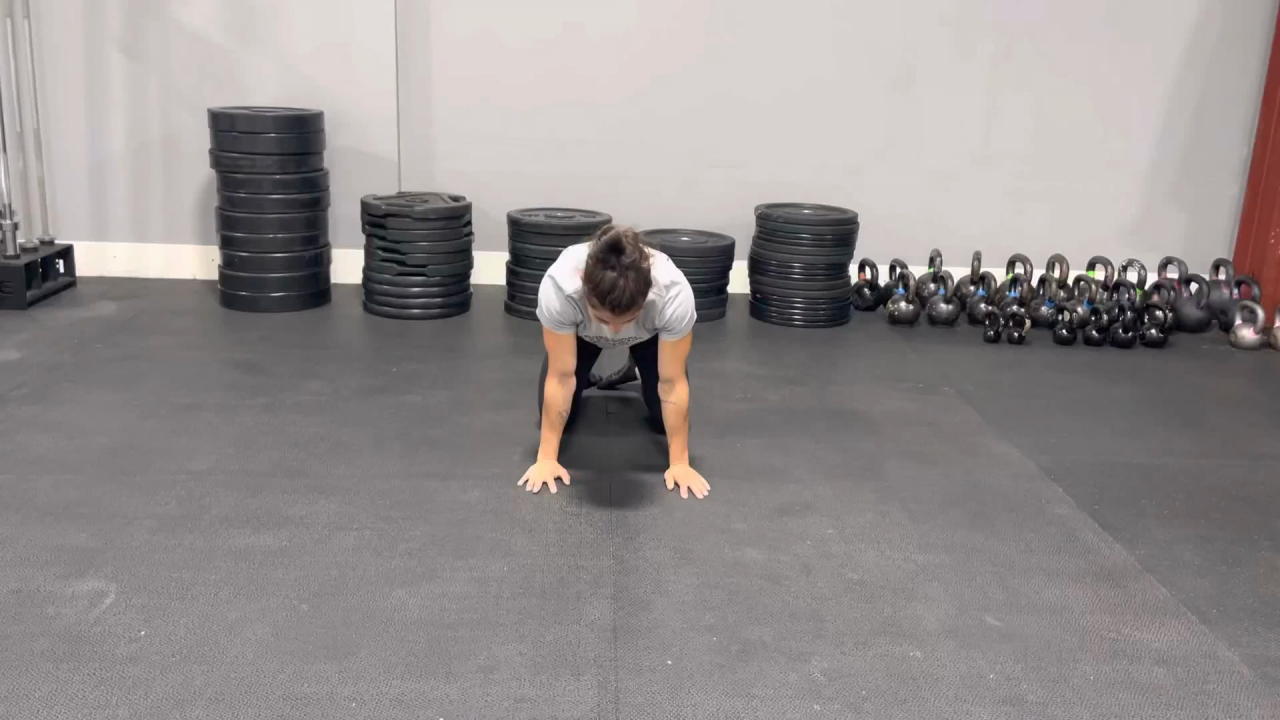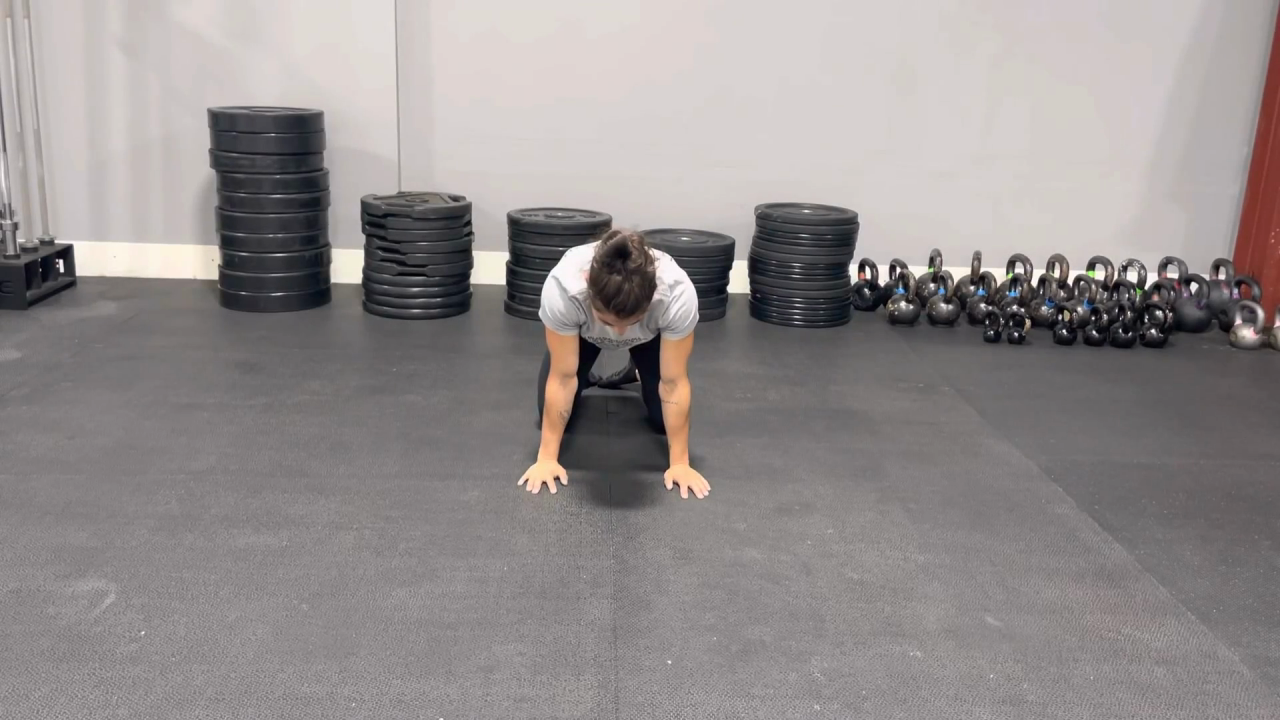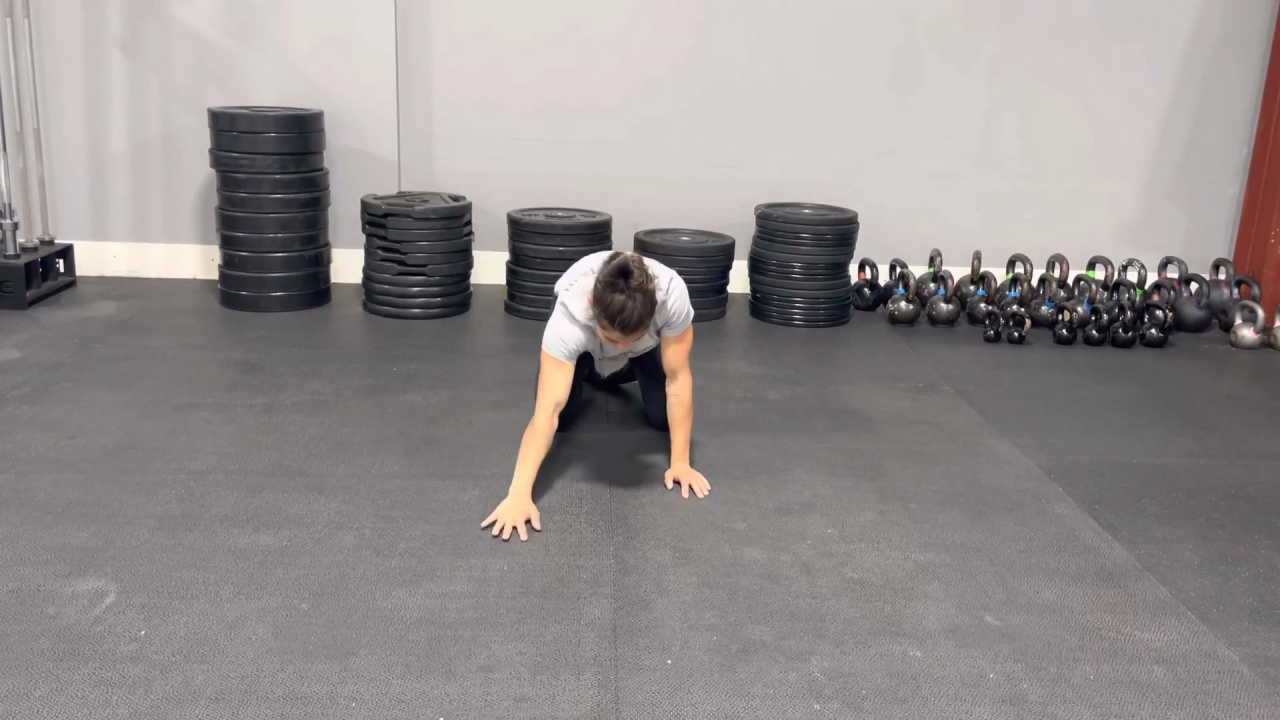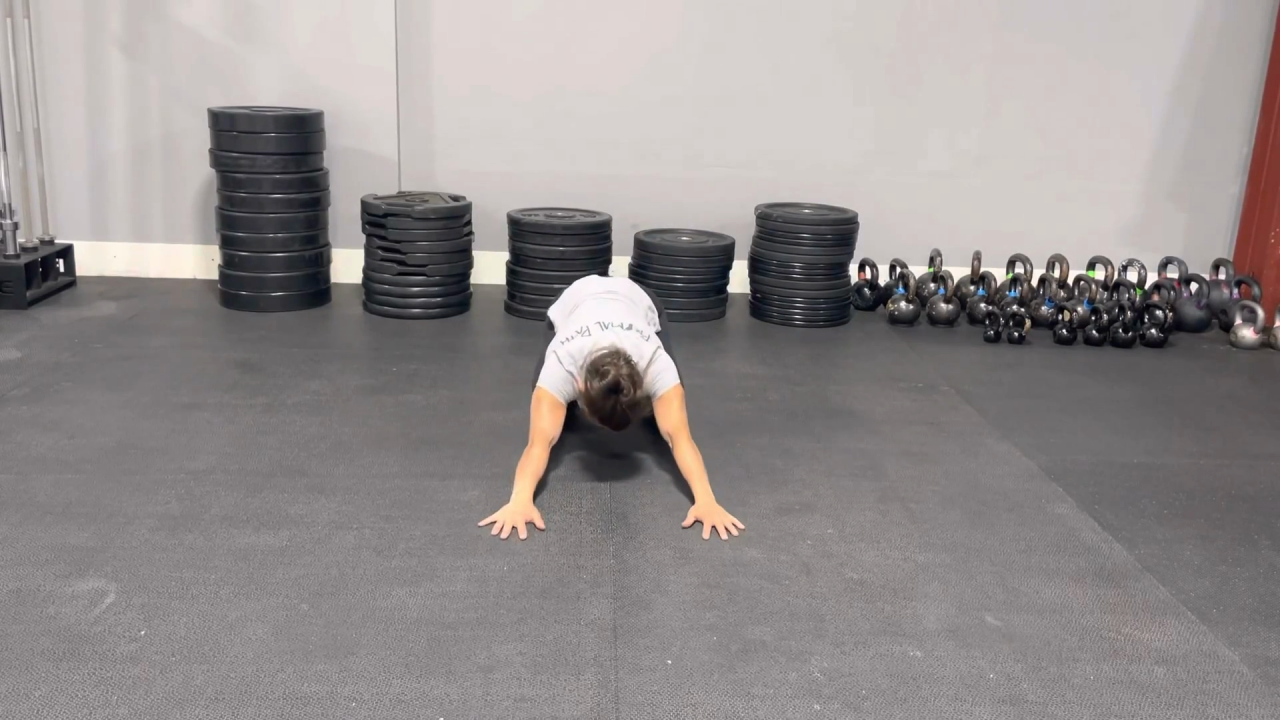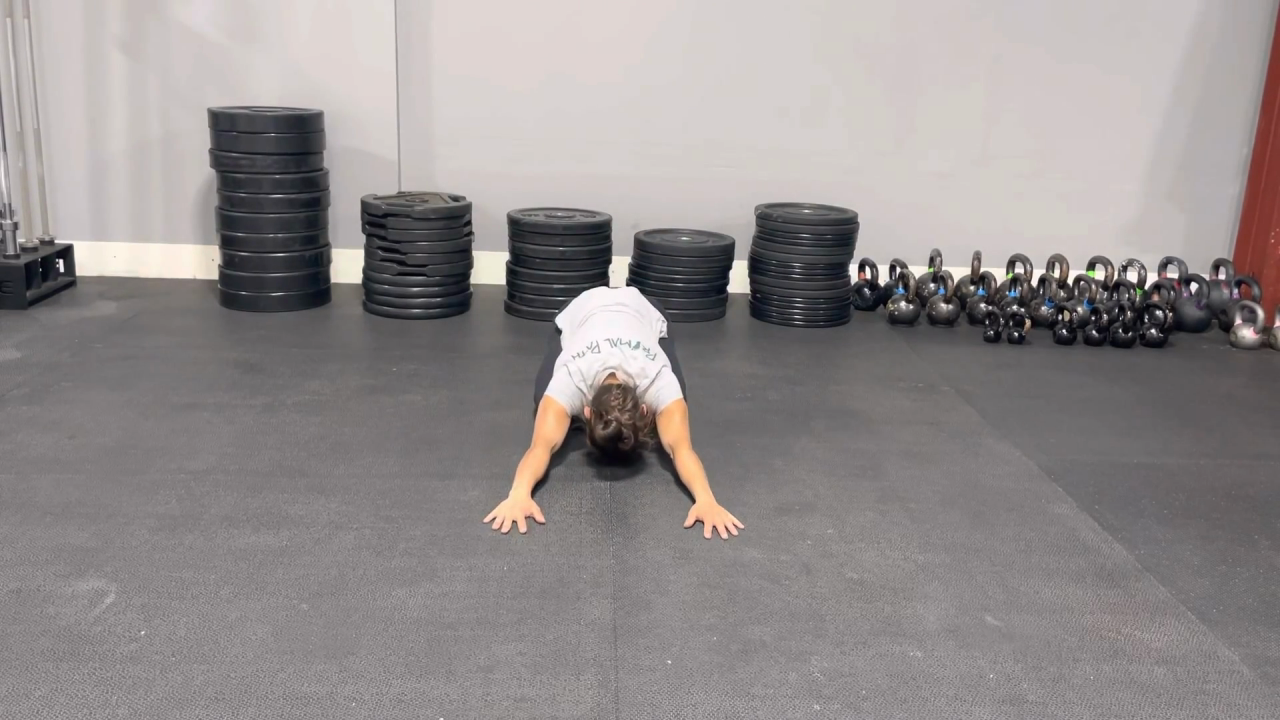
dt=1s
person 1, frame 1
left shoulder: (674, 293)
right shoulder: (558, 286)
left elbow: (672, 382)
right elbow: (560, 376)
left wrist: (679, 463)
right wrist: (547, 458)
left hip: (649, 334)
right hip: (581, 332)
left knee: (663, 420)
right knee: (561, 413)
left ankle: (637, 372)
right ankle: (586, 379)
person 1, frame 2
left shoulder: (678, 293)
right shoulder: (562, 287)
left elbow: (674, 382)
right elbow: (562, 377)
left wrist: (680, 463)
right wrist: (547, 459)
right hip: (582, 331)
left knee: (662, 420)
right knee: (551, 413)
left ankle: (640, 372)
right ankle: (585, 379)
person 1, frame 3
left shoulder: (671, 294)
right shoulder: (570, 315)
left elbow: (678, 379)
right elbow: (548, 411)
left wrist: (680, 463)
right wrist: (518, 496)
right hip: (583, 334)
left knee: (663, 416)
right knee: (563, 415)
left ankle: (634, 368)
right ankle: (584, 369)
person 1, frame 4
left shoulder: (655, 362)
right shoulder: (563, 364)
left elbow: (679, 437)
right elbow: (540, 442)
left wrist: (706, 500)
right wrist: (519, 500)
left hip: (638, 301)
right hip: (573, 303)
left knee: (666, 410)
right knee: (549, 410)
person 1, frame 5
left shoulder: (657, 380)
right shoulder: (572, 379)
left elbow: (680, 447)
right elbow: (541, 446)
left wrist: (706, 500)
right wrist: (518, 495)
left hip: (644, 313)
right hip: (579, 313)
left knee: (673, 409)
right knee: (546, 406)
